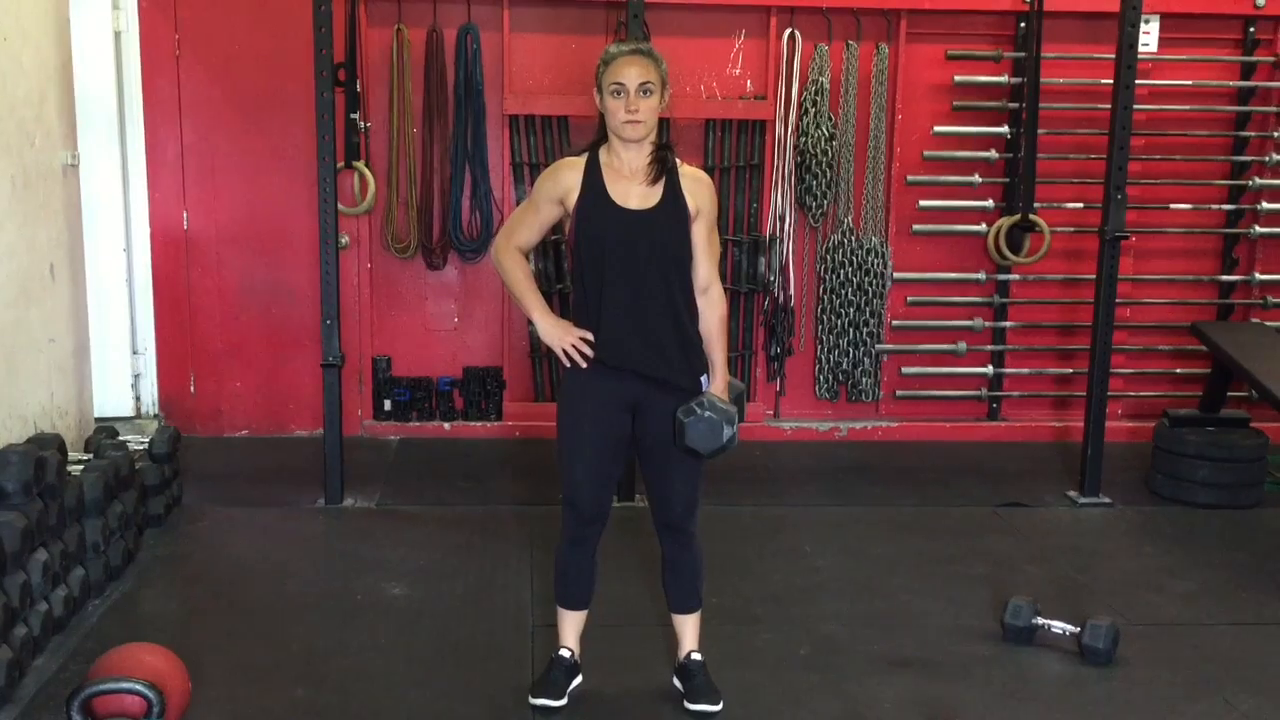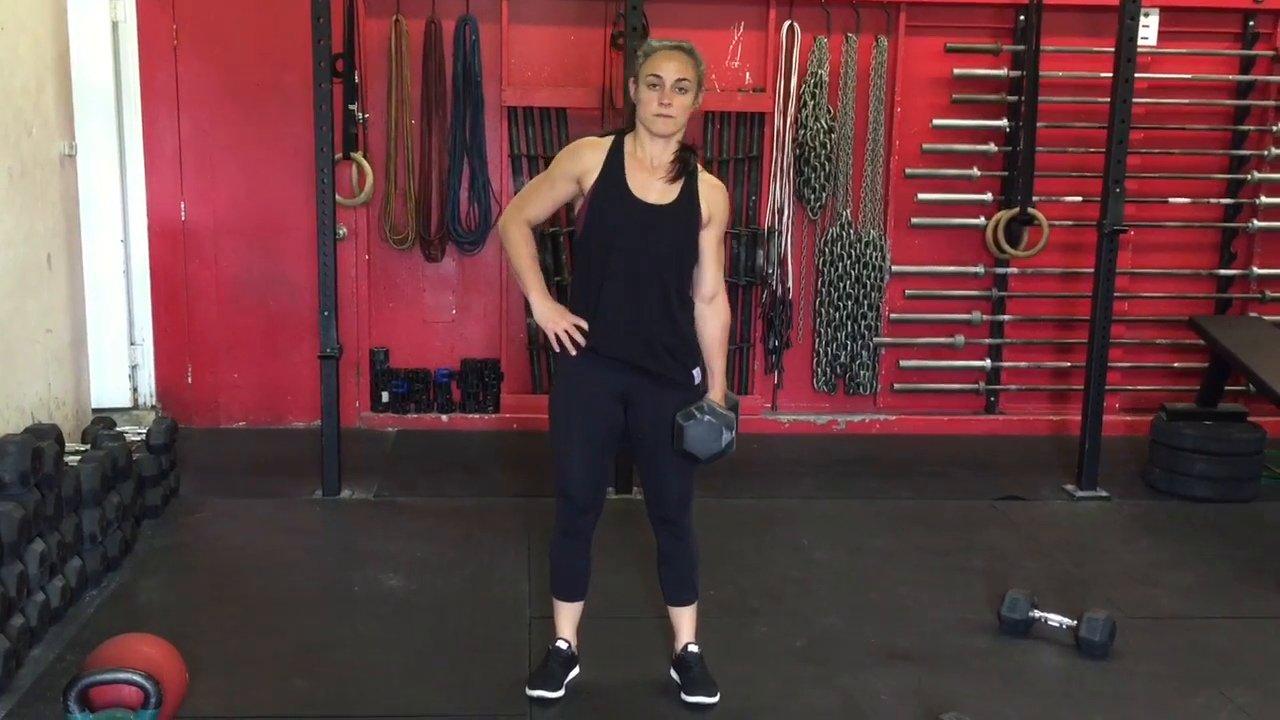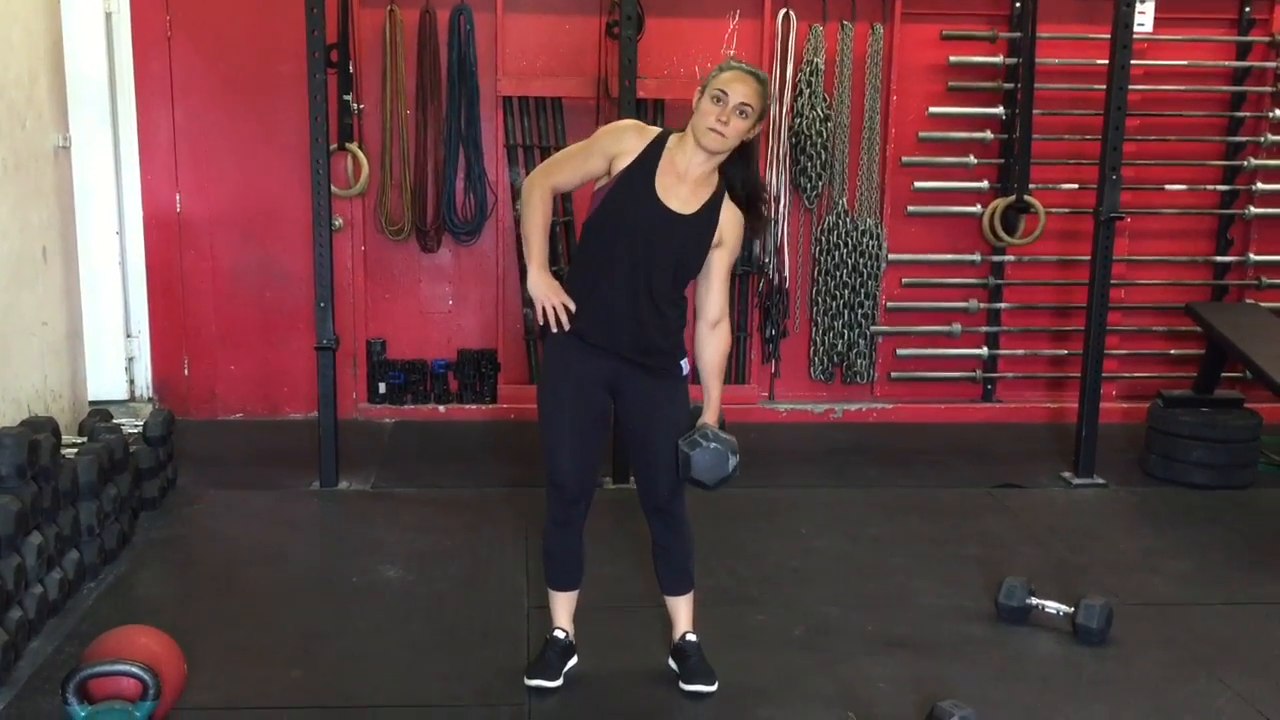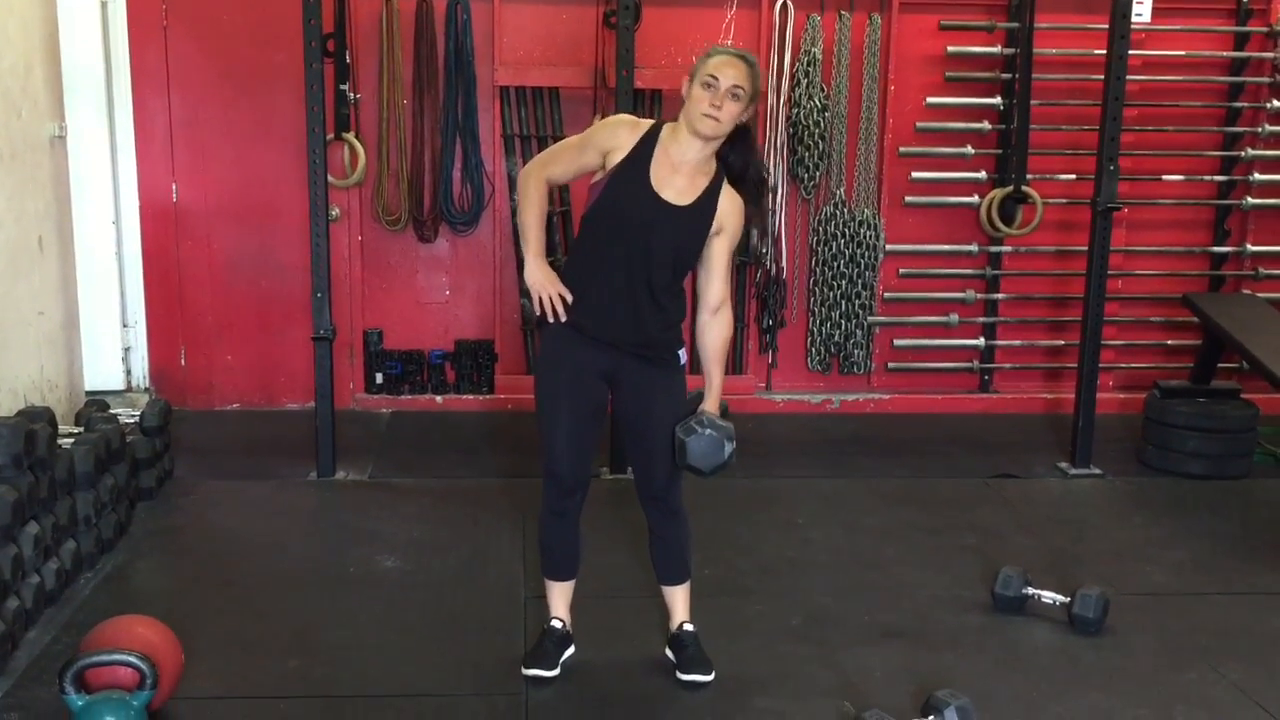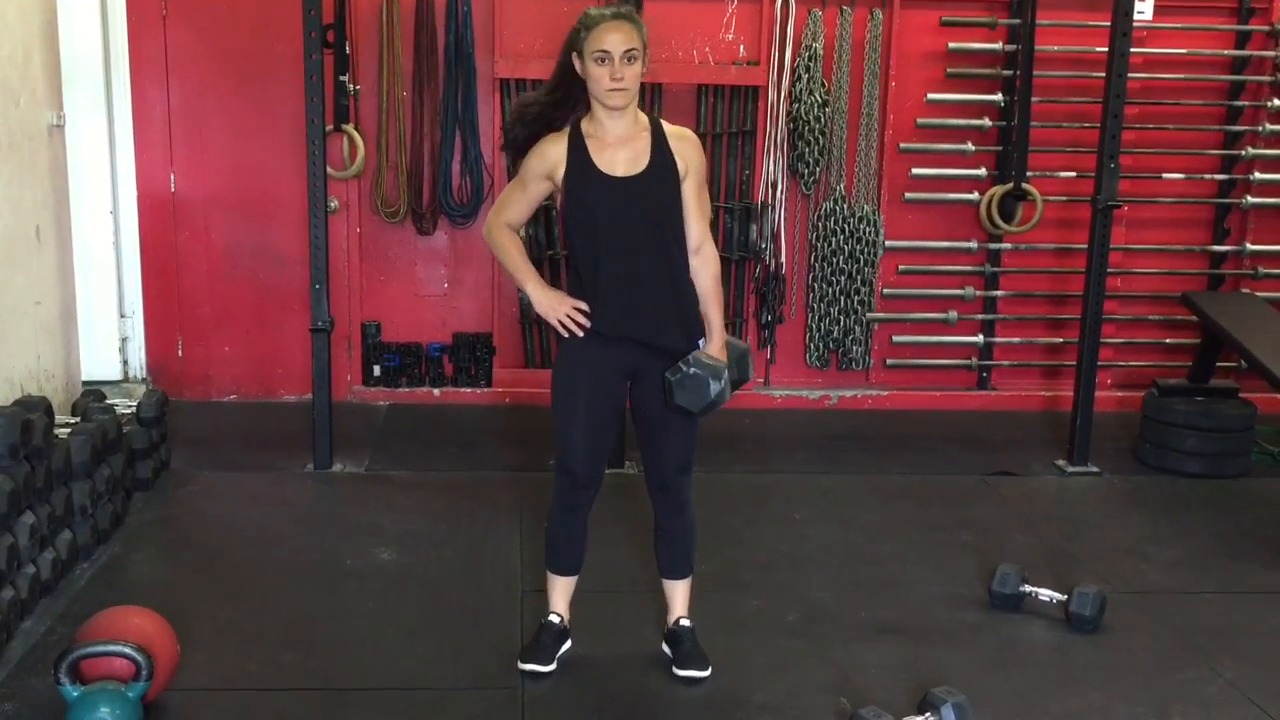
dt=0.7s
person 1, frame 1
left shoulder: (694, 187)
right shoulder: (570, 177)
left elbow: (708, 290)
right elbow: (508, 247)
left wrist: (720, 378)
right wrist: (544, 320)
left hip: (674, 380)
right hip: (595, 377)
left knee: (677, 521)
right knee: (582, 518)
left ankle: (690, 659)
right ankle: (566, 656)
person 1, frame 2
left shoulder: (709, 192)
right shoulder: (589, 158)
left elbow: (710, 297)
right elbow: (516, 220)
left wrist: (717, 384)
right wrist: (541, 303)
left hip: (669, 375)
right hip: (589, 365)
left knee: (672, 512)
right knee: (576, 507)
left ankle: (686, 650)
right ankle: (564, 647)
person 1, frame 3
left shoulder: (727, 219)
right shoulder: (629, 141)
left elbow: (712, 320)
right elbow: (540, 183)
left wrist: (713, 411)
right wrist: (537, 271)
left hip: (655, 367)
right hip: (576, 350)
left knee: (665, 500)
right knee: (567, 494)
left ankle: (685, 639)
right ankle: (561, 635)
person 1, frame 4
left shoulder: (727, 204)
right shoulder: (623, 136)
left elbow: (714, 307)
right elbow: (536, 175)
left wrist: (712, 398)
right wrist: (534, 263)
left hip: (653, 357)
right hip: (573, 341)
left knee: (661, 490)
right knee: (563, 484)
left ankle: (682, 629)
right ankle: (558, 625)
person 1, frame 5
left shoulder: (681, 146)
right shoulder: (555, 152)
left elbow: (700, 249)
right elbow: (499, 224)
left wrist: (717, 336)
right wrist: (538, 292)
left hip: (672, 343)
right hip: (592, 342)
left knee: (670, 484)
right knee: (575, 481)
left ankle: (679, 624)
right ankle: (556, 622)
